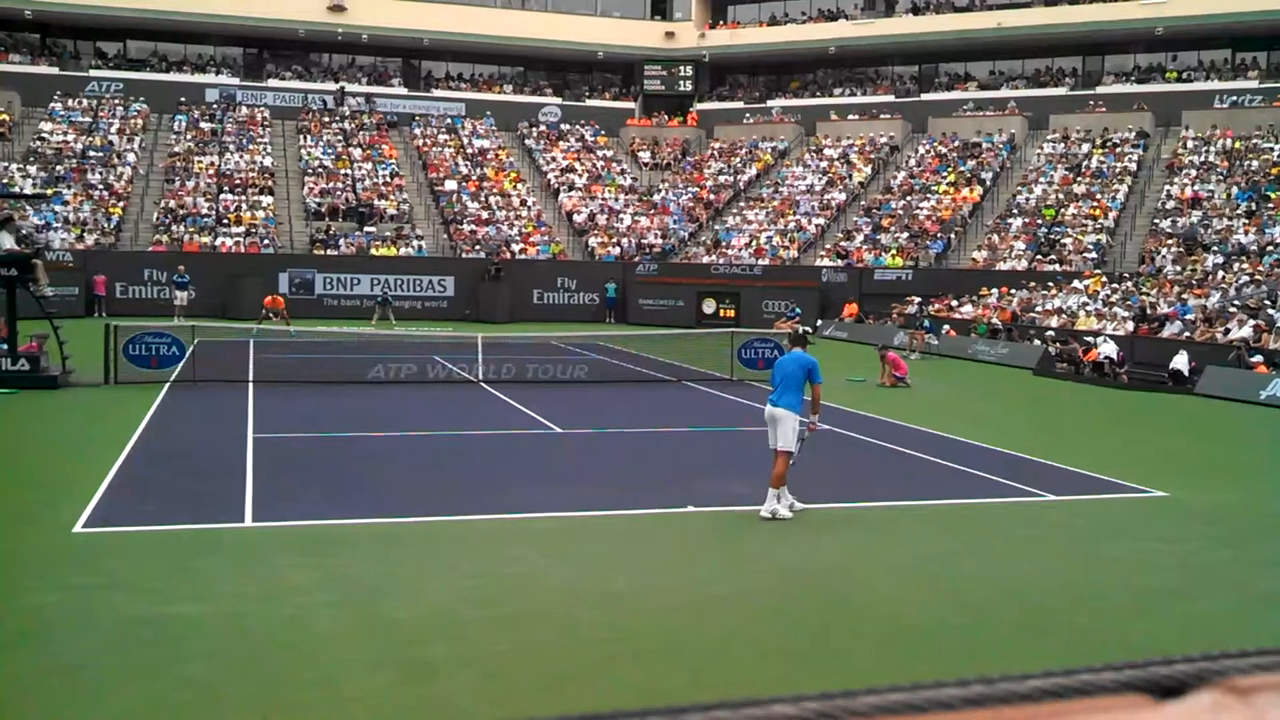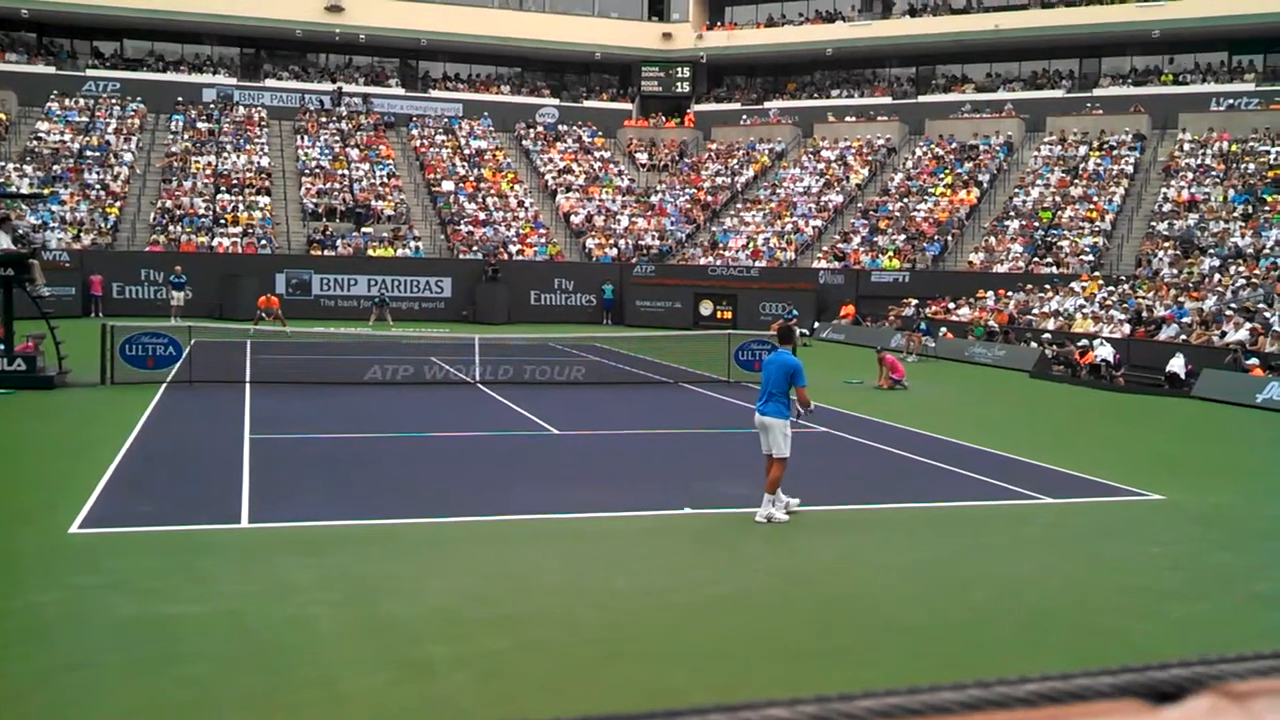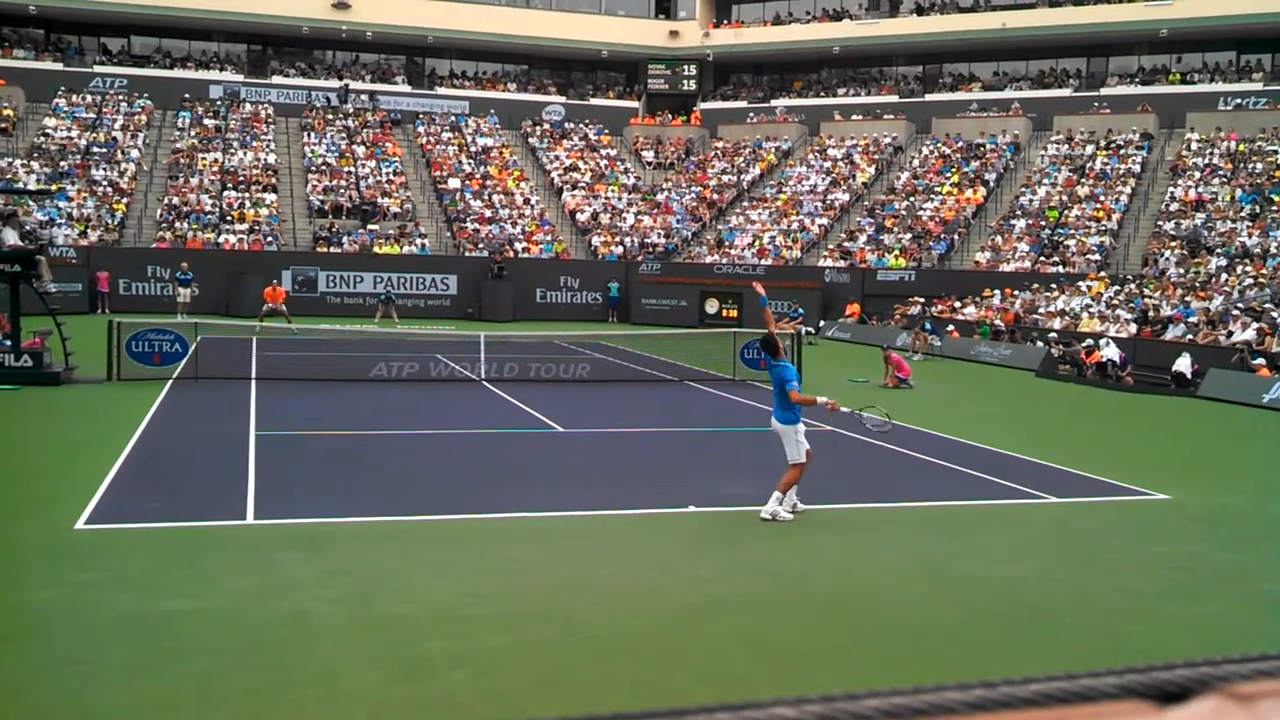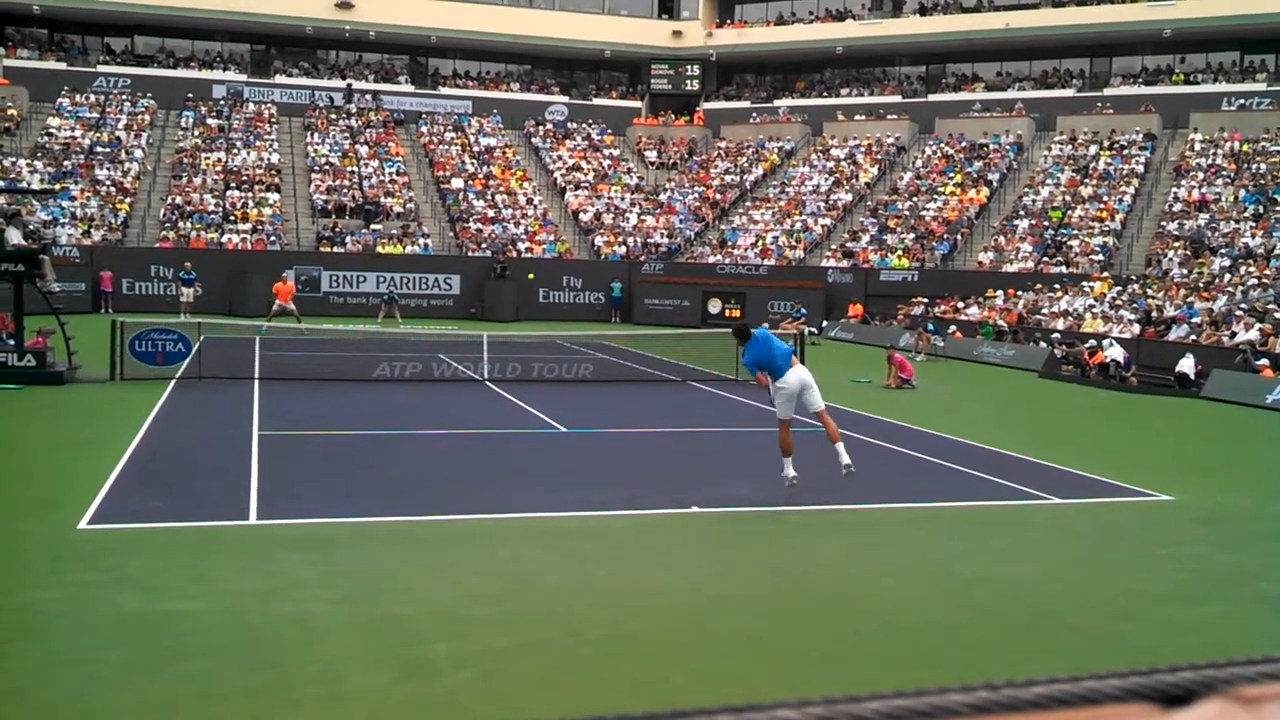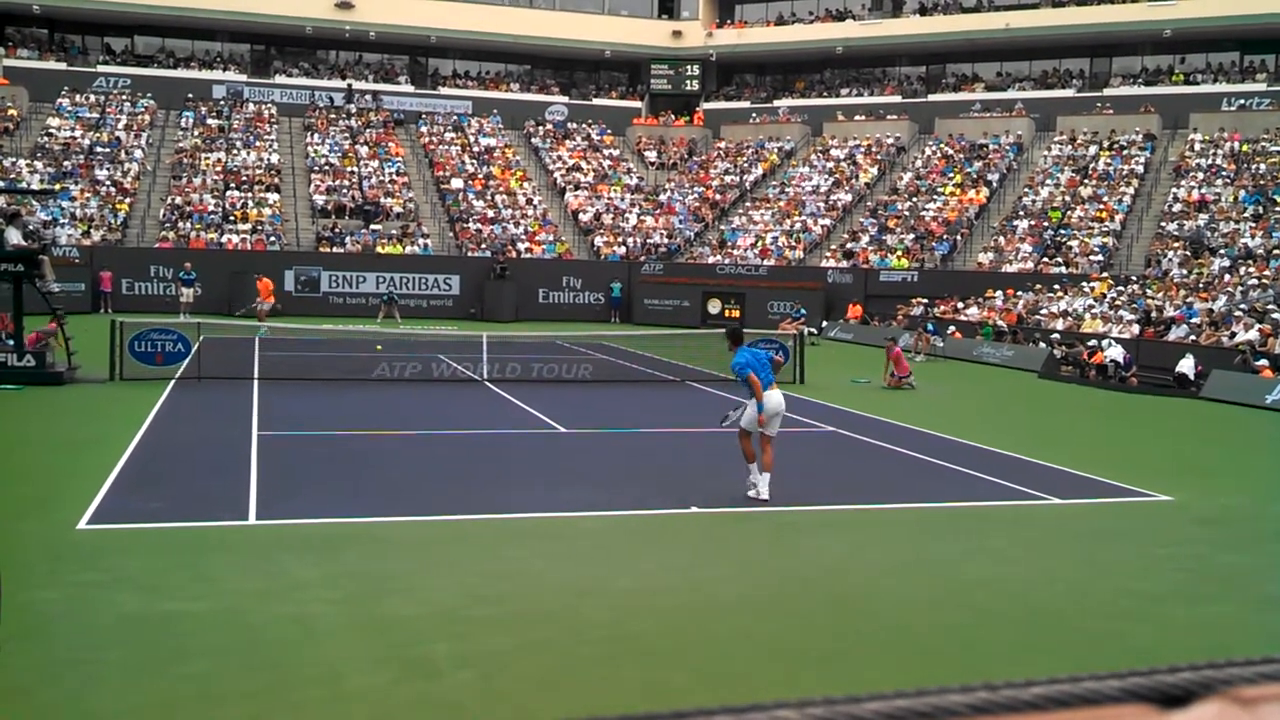
dt=0.7s
person 1, frame 1
left shoulder: (780, 361)
right shoulder: (811, 362)
right elbow: (816, 395)
right wrist: (814, 418)
left hip: (771, 408)
right hip: (787, 411)
left knee: (779, 456)
right knee: (783, 458)
left ankle: (784, 499)
right ankle: (770, 505)
person 1, frame 2
left shoulder: (768, 360)
right shoulder: (794, 363)
right elbow: (802, 398)
right wrist: (808, 407)
left hip: (761, 414)
right hip: (777, 417)
left knee: (772, 461)
right knee: (779, 463)
left ankle: (779, 501)
right ankle: (765, 510)
person 1, frame 3
left shoulder: (771, 360)
right shoulder: (786, 371)
left elbow: (771, 327)
right elbow: (796, 398)
left wrist: (763, 299)
right wrist: (823, 402)
left hip: (781, 419)
right hip: (788, 423)
left knee: (805, 456)
right knee: (797, 466)
left ankle: (790, 501)
right ankle: (771, 507)
person 1, frame 4
left shoulder: (748, 357)
right shoulder: (760, 333)
left elbow: (763, 382)
left wrist: (772, 396)
left hip: (785, 382)
right hip: (801, 373)
left knee: (784, 425)
right knee: (824, 416)
left ankle: (788, 471)
right ankle: (844, 459)
person 1, frame 5
left shoulder: (738, 361)
right shoulder: (757, 352)
left elbow: (756, 383)
right elbow: (779, 361)
left wrist: (760, 412)
left hip: (763, 400)
right hip: (778, 398)
left knee: (744, 436)
right knee: (766, 445)
left ankle: (755, 477)
right ankle: (763, 489)
